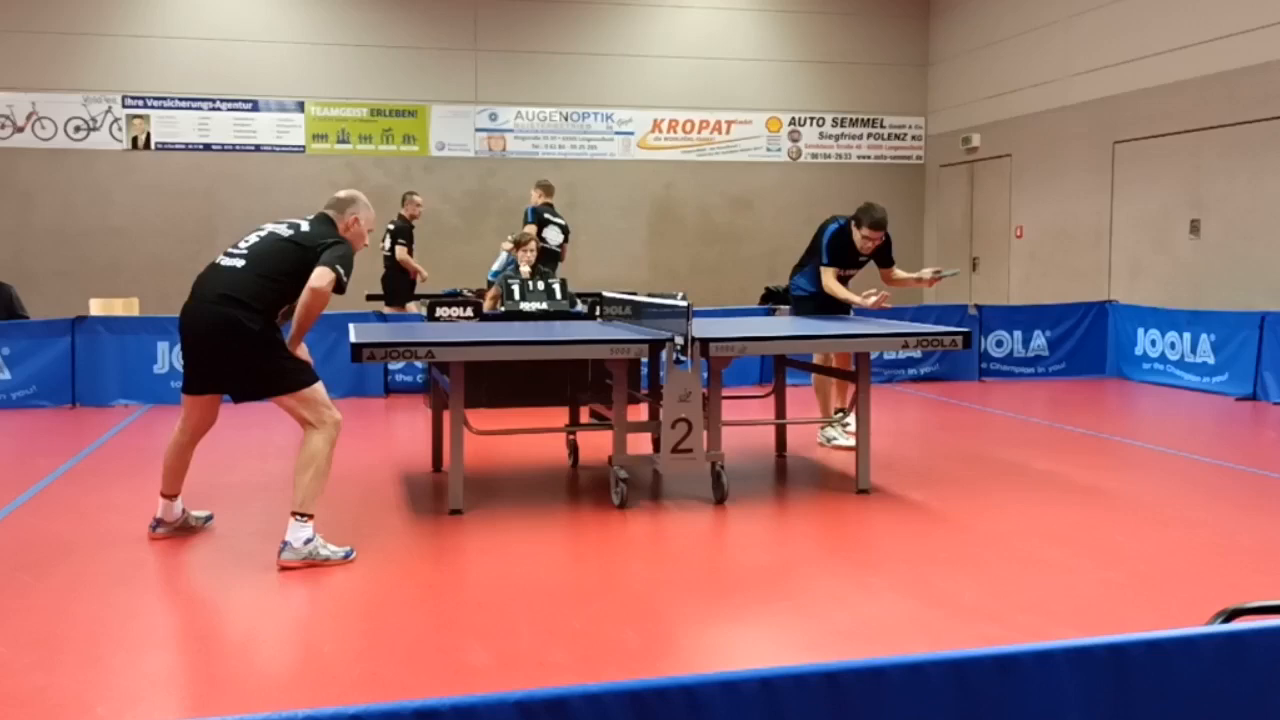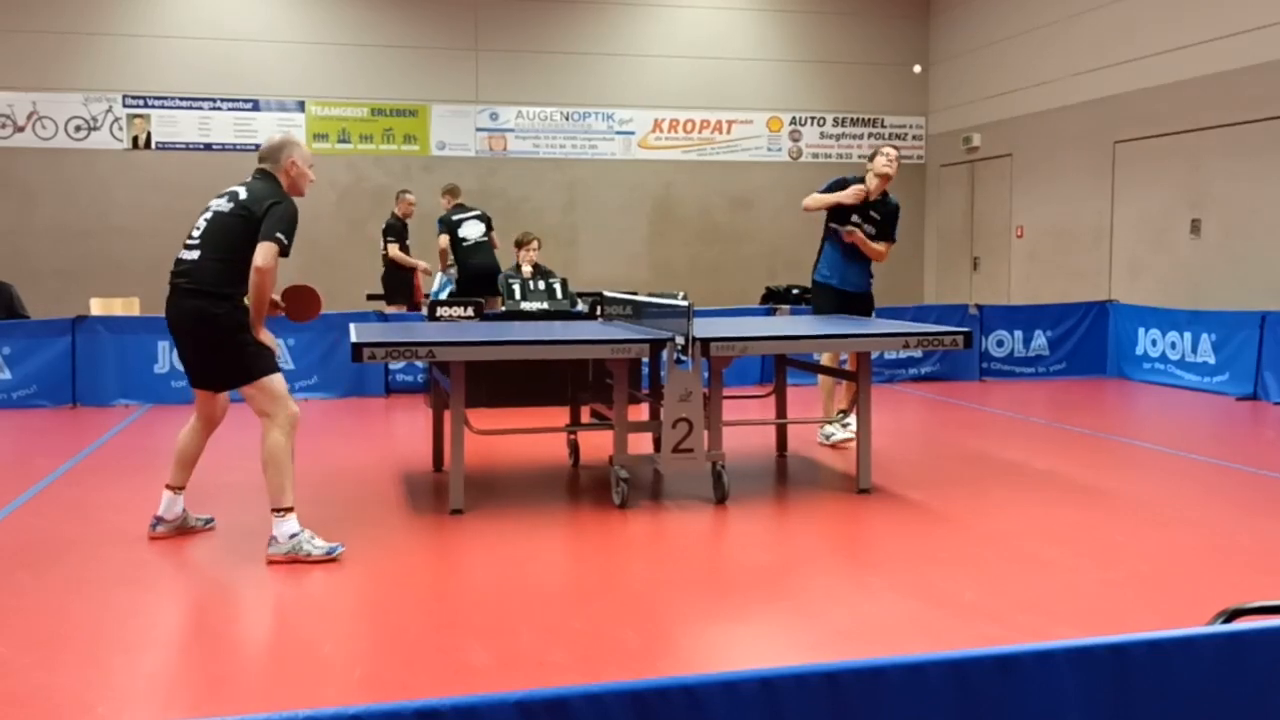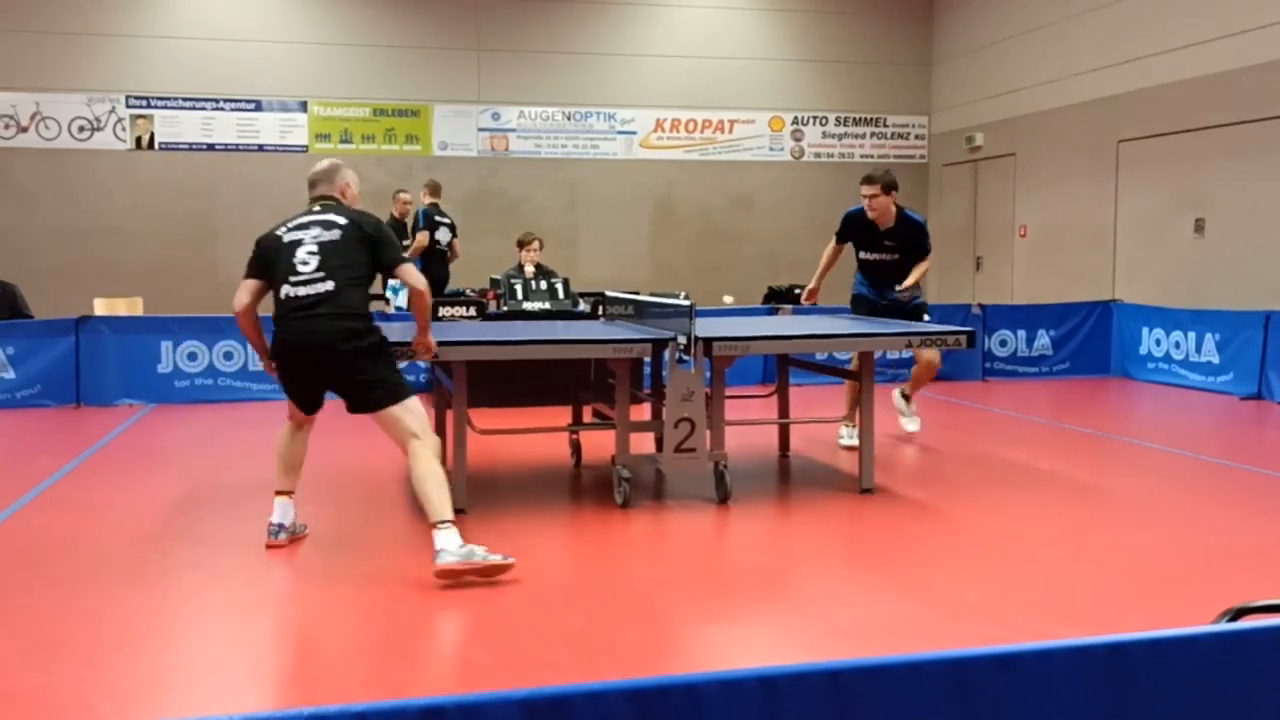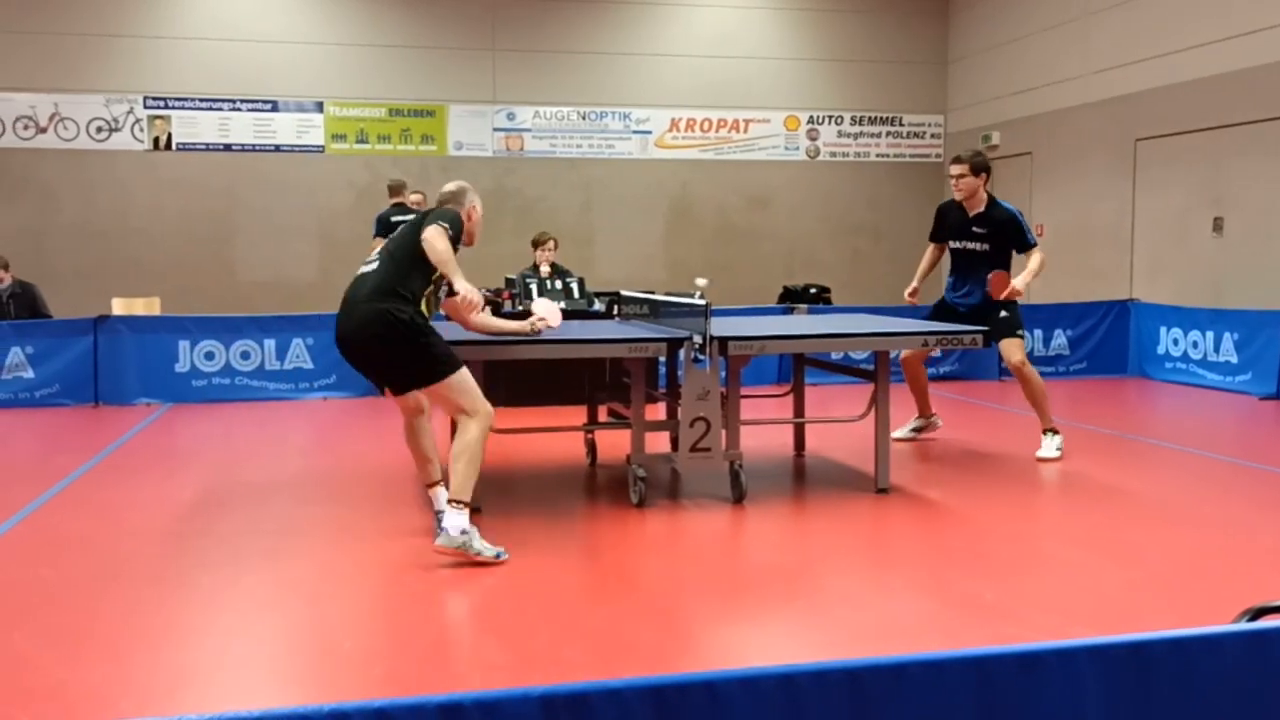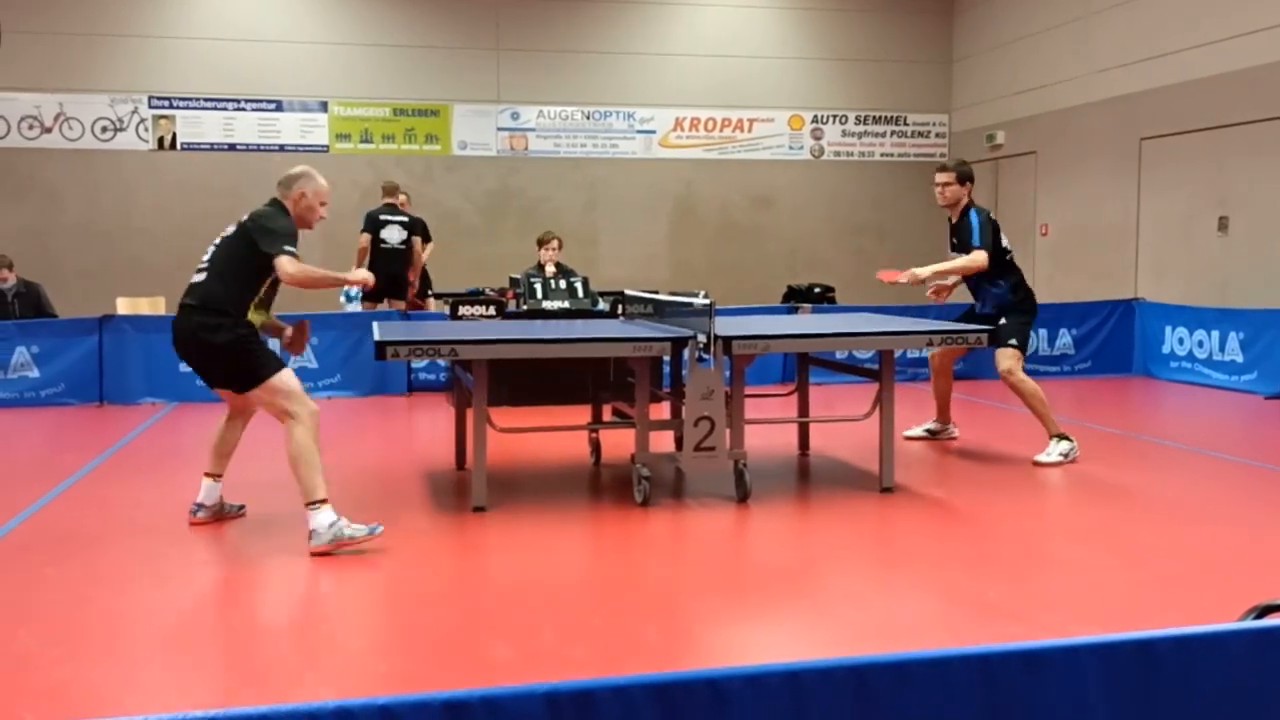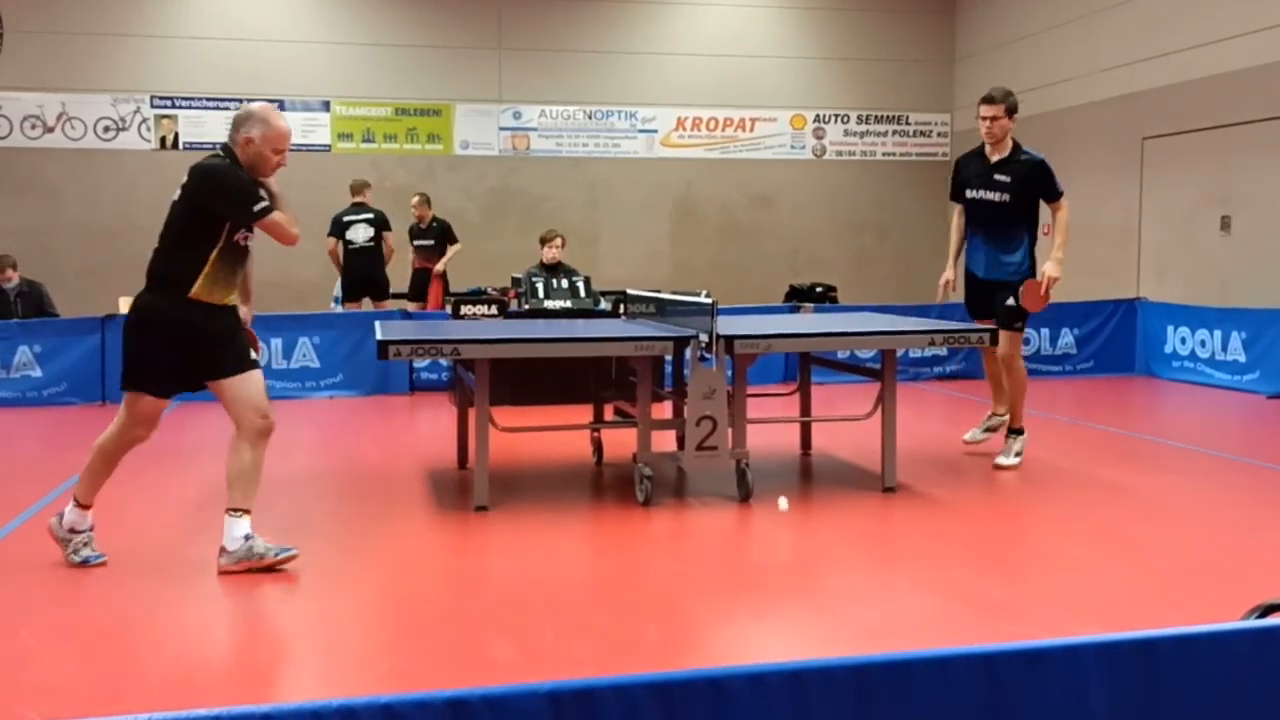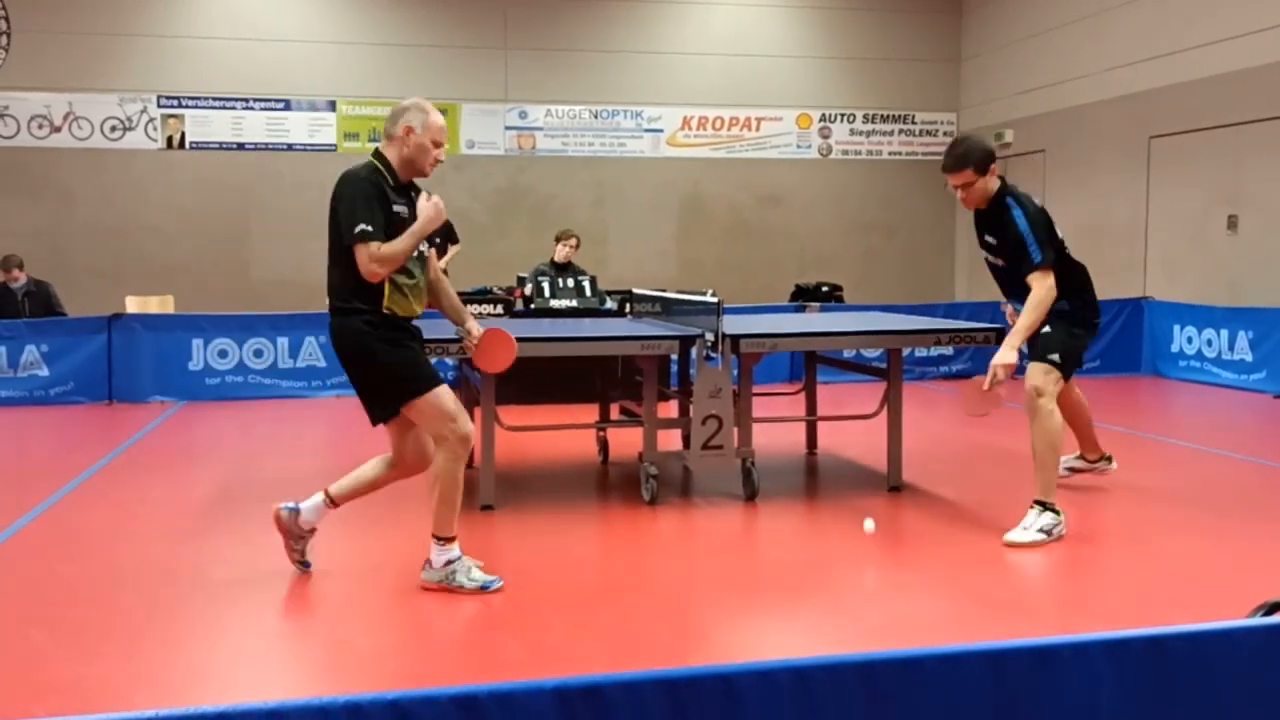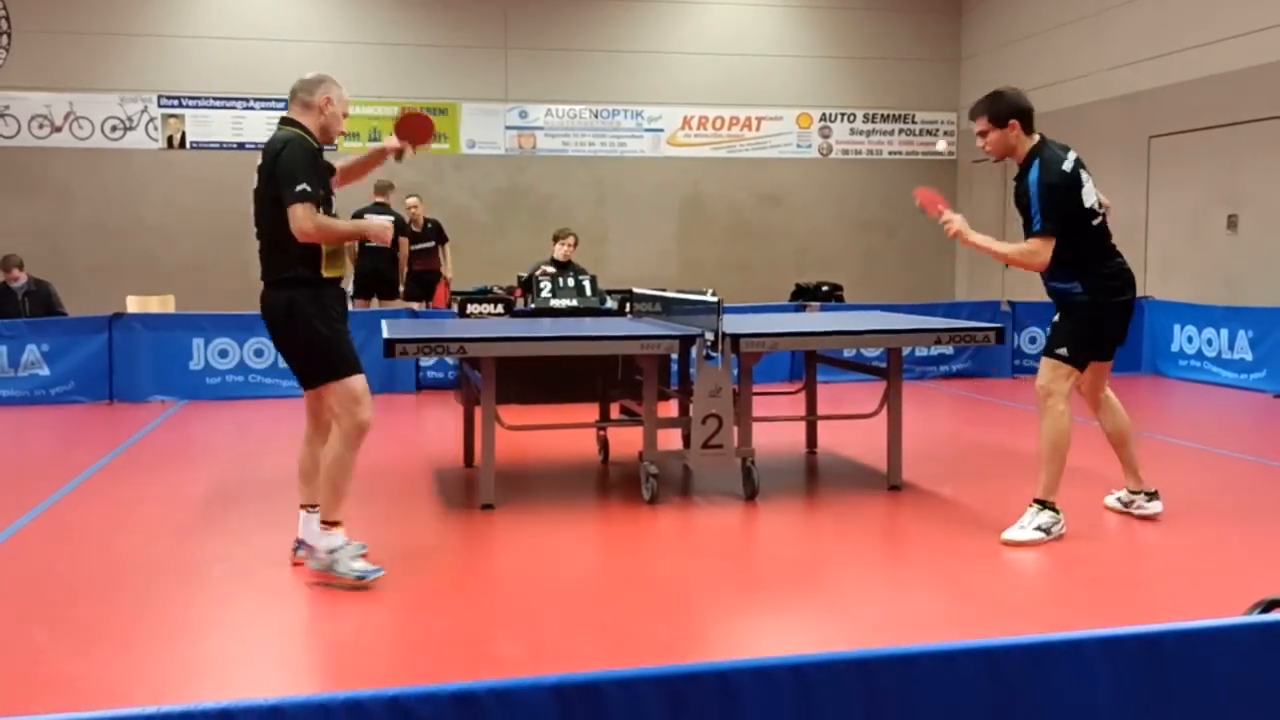
dt=0.7s
person 1, frame 1
left shoulder: (285, 229)
right shoulder: (336, 246)
right elbow: (318, 287)
right wrist: (295, 342)
left hip: (198, 314)
right hip: (238, 324)
left knee: (194, 423)
right knee: (324, 421)
left ankle: (168, 515)
right ankle: (299, 540)
person 1, frame 2
left shoulder: (236, 195)
right shoulder: (279, 204)
right elbow: (261, 265)
left wrist: (259, 299)
right wrist: (257, 326)
left hip: (183, 307)
right hip: (213, 312)
left knee: (209, 412)
right knee: (280, 413)
left ankle: (169, 512)
right ankle: (286, 533)
person 1, frame 3
left shoulder: (274, 237)
right shoulder: (365, 225)
left elbow: (242, 307)
right elbow: (416, 284)
left wrist: (263, 350)
right wrist: (424, 334)
left hip: (295, 344)
right hip: (352, 342)
left knee: (298, 420)
right knee: (420, 440)
left ankle: (281, 521)
right ankle: (449, 545)
person 1, frame 4
left shoulder: (427, 248)
right shoulder: (443, 220)
left elbow: (466, 318)
right elbow: (431, 237)
left wrist: (522, 326)
right wrist: (462, 282)
left hip: (351, 327)
right hip: (386, 320)
left knee: (414, 409)
right knee: (476, 414)
left ankle: (445, 506)
right ankle: (457, 526)
person 1, frame 5
left shoulder: (259, 225)
right shoulder: (277, 224)
right elbow: (290, 272)
left wrist: (278, 331)
right wrist: (349, 278)
left hip: (198, 329)
right hip: (218, 334)
left knee: (243, 405)
right knee: (301, 414)
left ankle: (207, 500)
right ankle: (323, 522)
person 1, frame 6
left shoulder: (240, 181)
right shoulder: (216, 176)
right elbow: (289, 234)
left wrist: (245, 305)
right wrist: (272, 192)
left hip: (214, 318)
right hip: (167, 315)
left knee: (257, 421)
right knee: (134, 428)
left ankle: (237, 541)
right ankle: (73, 520)
person 1, frame 7
left shoulder: (408, 193)
right shoulder: (362, 184)
left elbow: (425, 270)
right elbow: (374, 266)
left wrist: (465, 321)
right wrist: (420, 226)
left hip: (392, 332)
right hip: (368, 332)
left knee: (411, 457)
right knee: (456, 432)
left ankle: (306, 513)
right ankle: (444, 560)
person 1, frame 8
left shoulder: (293, 149)
right shoulder: (295, 147)
left elbow: (332, 179)
right elbow: (306, 227)
left wrist: (380, 153)
right wrist: (366, 229)
left hip: (305, 299)
right hip: (303, 301)
left knee: (323, 420)
right knee: (354, 415)
left ankle: (312, 534)
right ankle: (329, 543)
person 2, frame 1
left shoulder: (881, 241)
right shoulder: (833, 232)
left elbow: (890, 274)
right elbow: (828, 282)
left wrist: (918, 278)
right wrist: (860, 301)
left hip: (837, 297)
right hip: (807, 293)
left knee: (845, 355)
right knee: (823, 354)
left ankle: (841, 413)
right ankle: (827, 428)
person 2, frame 2
left shoulder: (891, 207)
right shoulder: (843, 185)
left elbow: (881, 254)
right elbow: (807, 203)
left wrist: (861, 239)
right wrist: (841, 197)
left hip: (860, 288)
right hip: (829, 283)
left knee: (859, 354)
right knee: (831, 350)
left ankle: (845, 413)
right ankle: (826, 424)
person 2, frame 3
left shoulder: (914, 225)
right shoulder: (852, 218)
left elbow: (924, 259)
right elbow: (836, 246)
left wrist: (908, 282)
right wrist: (816, 281)
left hip: (906, 298)
right hip: (867, 296)
left knee: (930, 361)
left ankle: (905, 396)
right ankle: (849, 424)
person 2, frame 4
left shoulder: (1006, 215)
right shoulder: (946, 212)
left elbow: (1035, 254)
left wrist: (1023, 278)
right wrist: (917, 282)
left hip: (996, 303)
right hip: (954, 302)
left knee: (1017, 361)
right knee: (910, 357)
left ankle: (1050, 432)
right ankle: (926, 418)
person 2, frame 5
left shoulder: (975, 219)
right shoulder: (956, 221)
left elbow: (980, 261)
left wrist: (929, 270)
right wrist: (948, 281)
left hip: (1012, 306)
right hip: (984, 307)
left knee: (1008, 370)
right knee: (939, 357)
left ankle: (1062, 440)
right ankle: (943, 424)
person 2, frame 6
left shoulder: (1034, 166)
right shoulder: (965, 164)
left elbow: (1060, 209)
left wrist: (1054, 259)
right wrist: (951, 264)
left hip: (1017, 271)
right hip: (978, 271)
left knee: (1008, 352)
right knee: (987, 347)
left ankle: (1017, 431)
right ankle: (999, 411)
person 2, frame 7
left shoulder: (1019, 216)
right shoulder: (985, 203)
left elbow: (1044, 288)
left wrist: (1010, 347)
right wrist: (1012, 317)
left hip: (1068, 310)
right hip: (1050, 312)
left knee: (1037, 390)
right knee: (1059, 387)
left ankle: (1048, 512)
right ankle: (1093, 455)
person 2, frame 8
left shoulder: (1041, 177)
right shoulder: (1060, 156)
left elbow: (1037, 257)
right elbow: (1100, 205)
left wrist: (971, 237)
left hip: (1091, 296)
right hip: (1109, 288)
left knee: (1051, 389)
right knee: (1094, 389)
left ankle: (1046, 510)
right ankle: (1140, 491)
